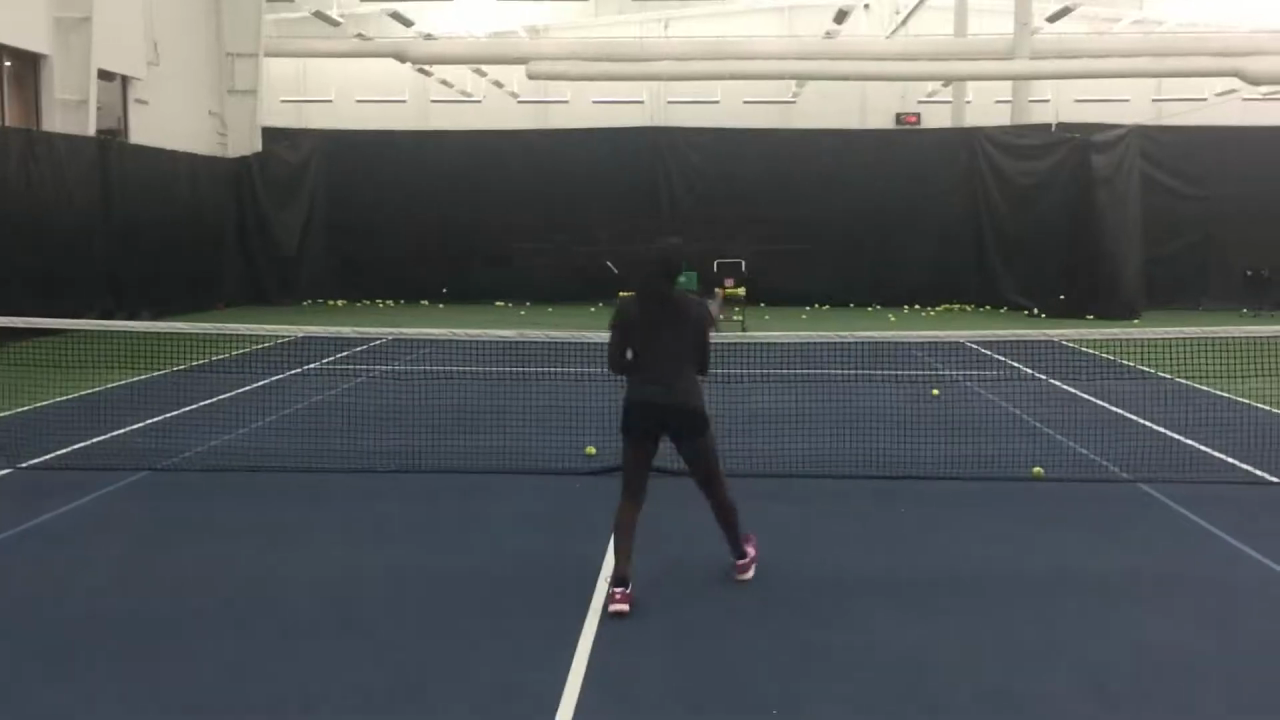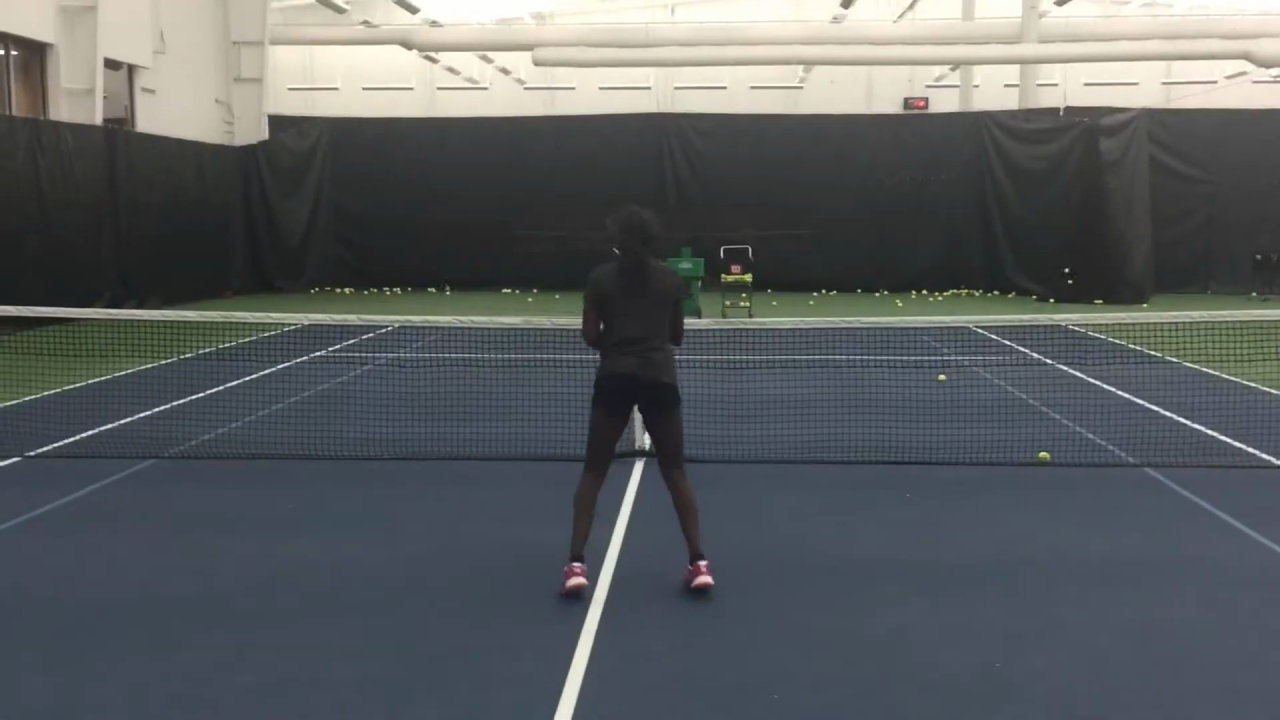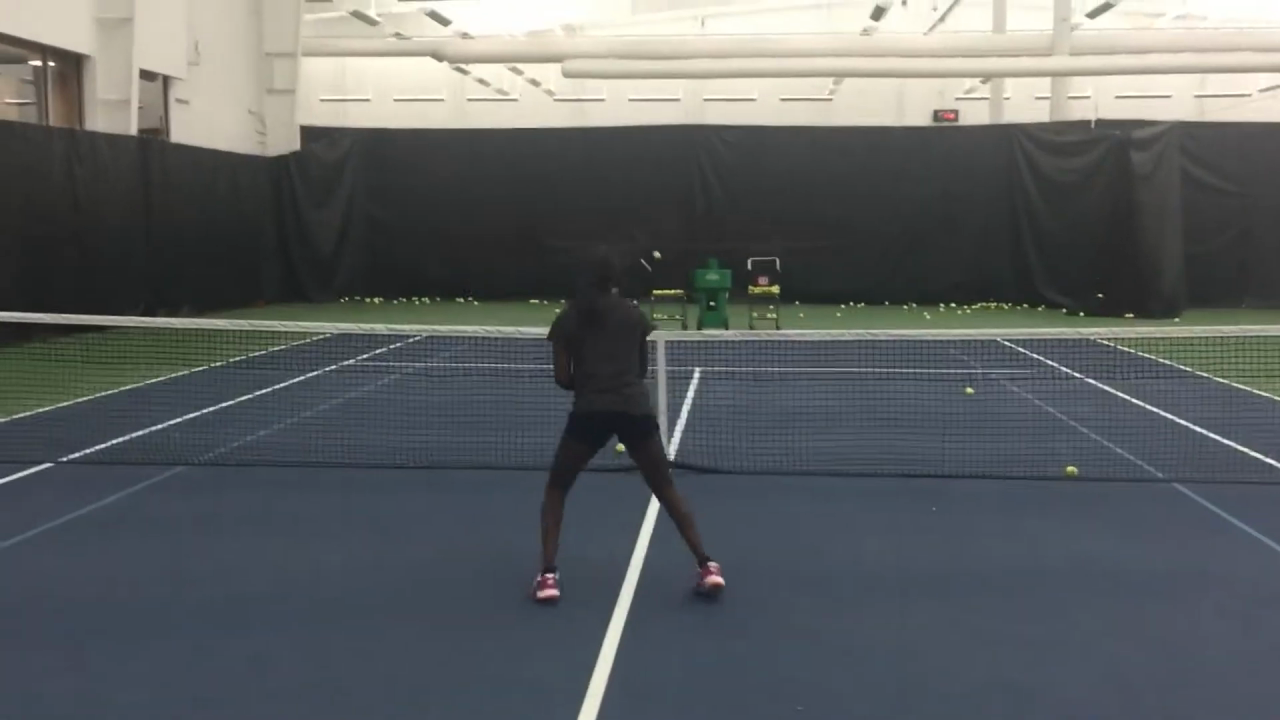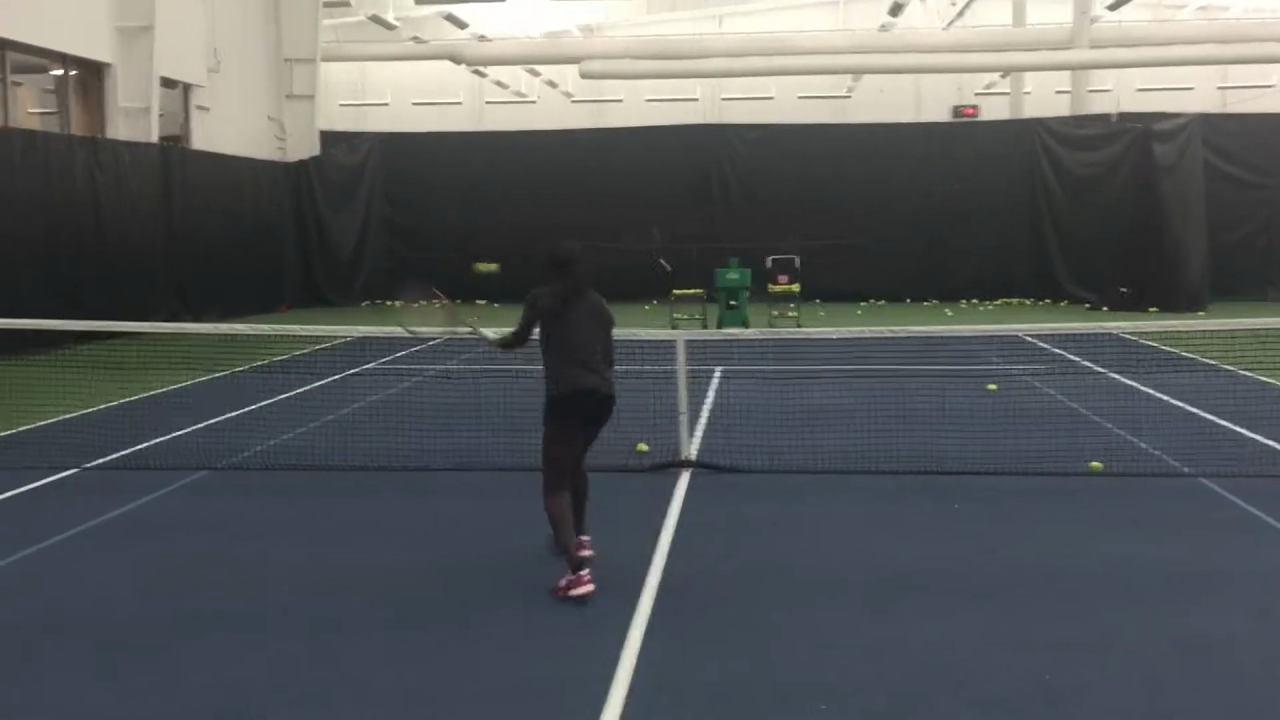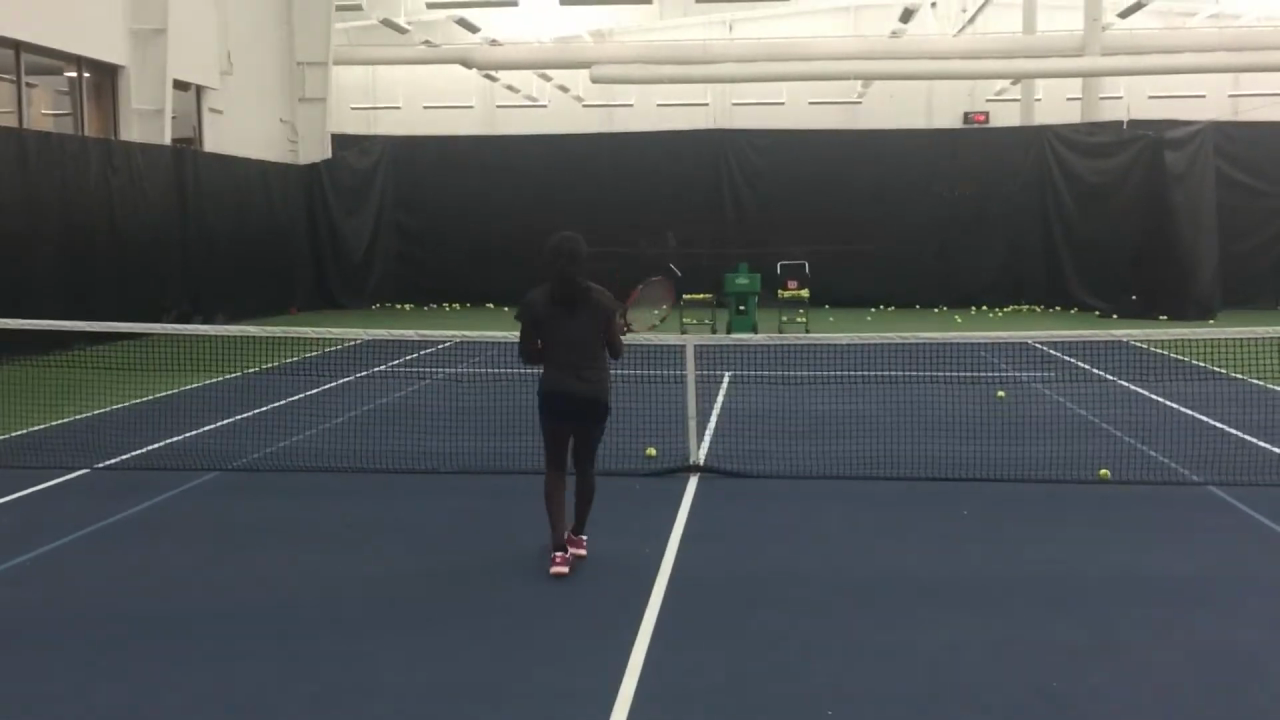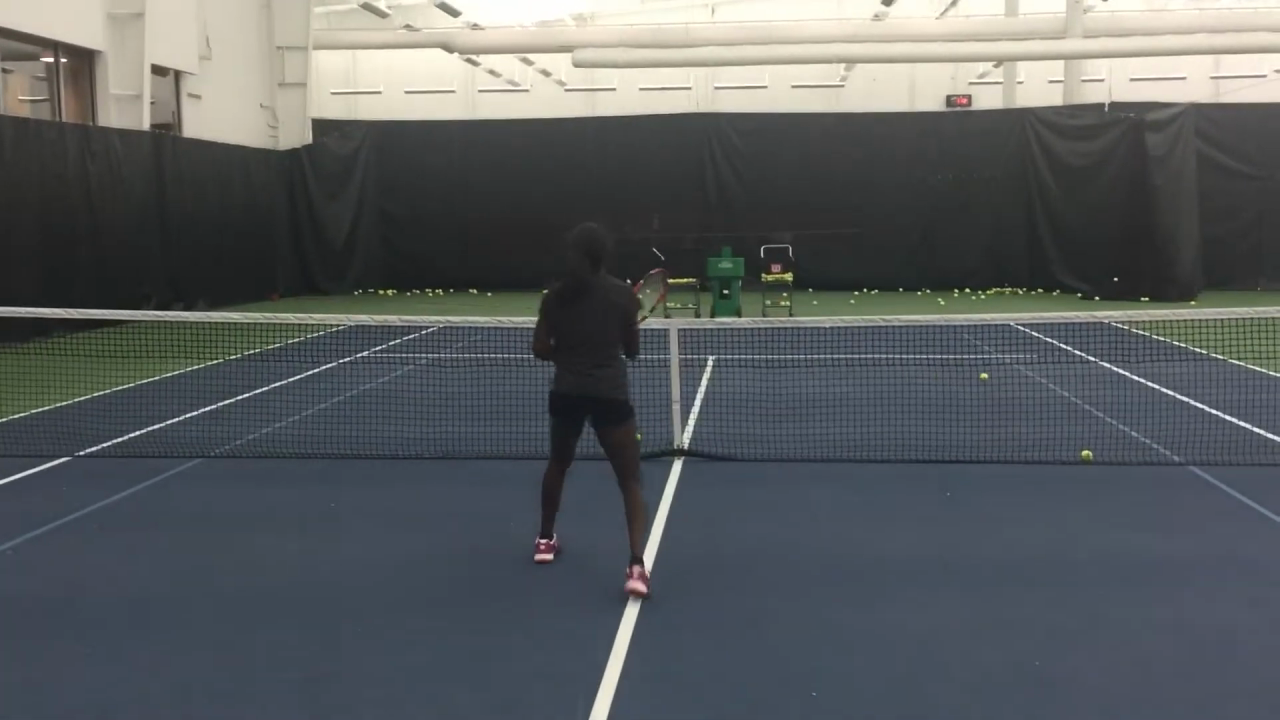
dt=0.5s
person 1, frame 1
left shoulder: (628, 308)
right shoulder: (696, 309)
left elbow: (616, 364)
right elbow: (702, 366)
left hip: (640, 406)
right hip: (685, 404)
left knee: (631, 497)
right knee: (714, 486)
left ankle: (620, 585)
right ankle: (741, 555)
person 1, frame 2
left shoulder: (601, 278)
right shoulder: (670, 281)
left elbow: (590, 337)
right elbow: (676, 336)
left hip: (615, 378)
right hip: (659, 378)
left knee: (593, 471)
right knee: (675, 473)
left ankle: (576, 563)
right ankle: (698, 563)
person 1, frame 3
left shoulder: (567, 319)
right shoulder: (634, 315)
left elbow: (563, 379)
left hip: (589, 412)
right hip: (635, 409)
left knee: (556, 489)
right knee: (666, 492)
left ankle: (549, 575)
right ankle: (707, 566)
person 1, frame 4
left shoulder: (543, 298)
right shoulder: (598, 303)
left elbow: (518, 339)
left wrist: (495, 341)
left hip: (568, 394)
right hip: (602, 395)
left knee: (554, 487)
right knee: (574, 462)
left ankle: (579, 571)
right ankle: (580, 539)
person 1, frame 5
left shoulder: (535, 300)
right shoulder: (602, 298)
left elbow: (528, 355)
right elbow: (616, 352)
right wrist: (617, 331)
left hip: (555, 392)
right hip: (594, 393)
left knee: (556, 468)
right knee: (585, 465)
left ankle: (559, 552)
right ankle: (577, 536)
person 1, frame 6
left shoulder: (556, 294)
right shoulder: (623, 294)
left elbow: (540, 350)
right elbow: (633, 351)
left hip: (566, 393)
right hip: (610, 395)
left knee: (558, 463)
right knee: (631, 480)
left ankle: (546, 539)
right ankle: (636, 566)
